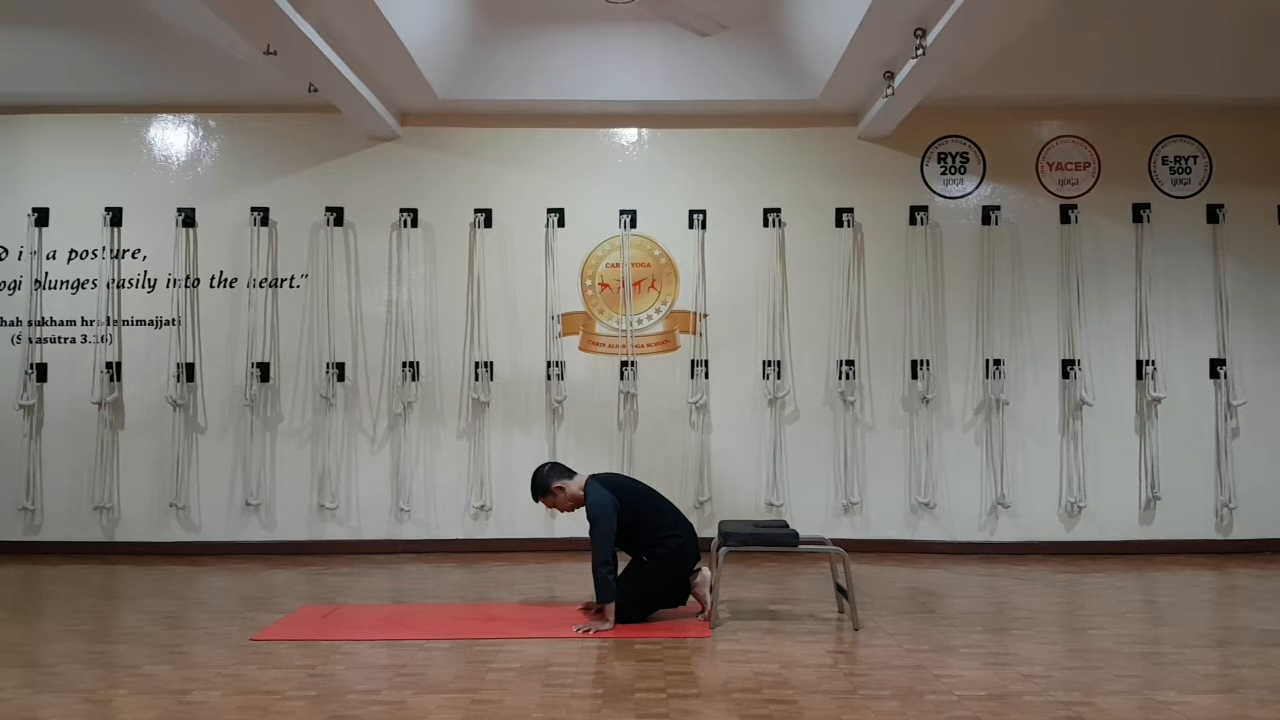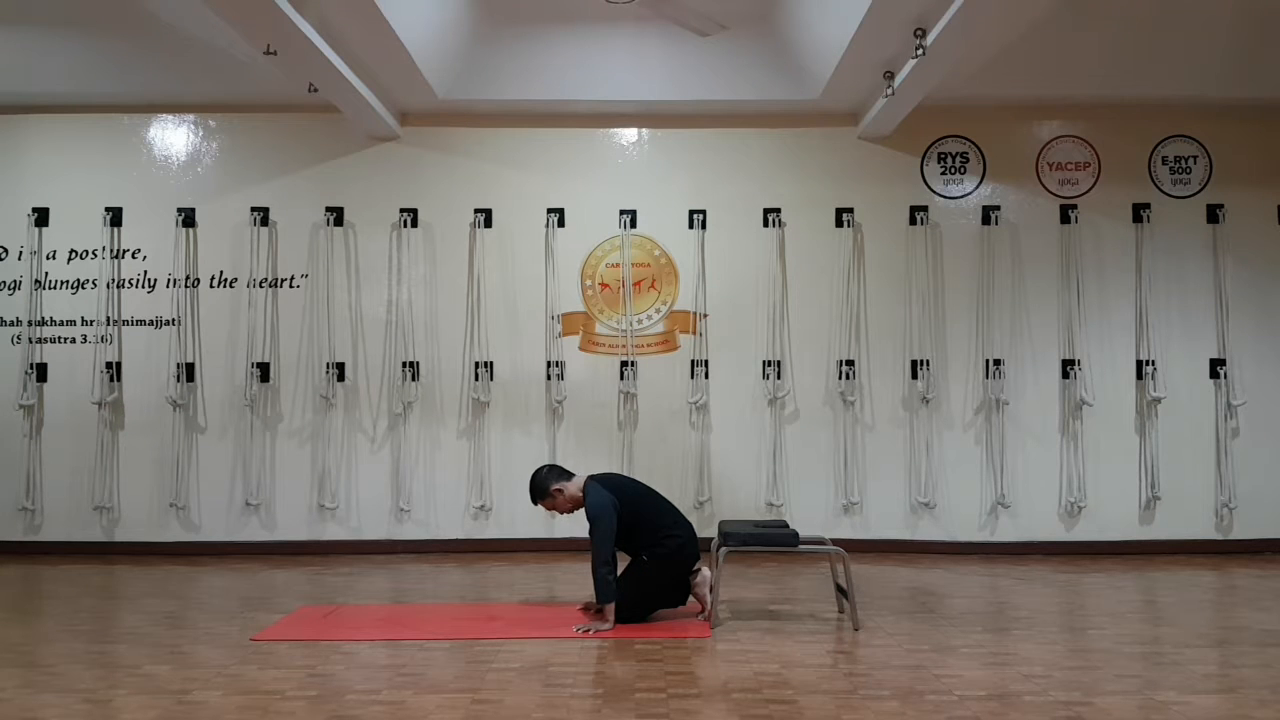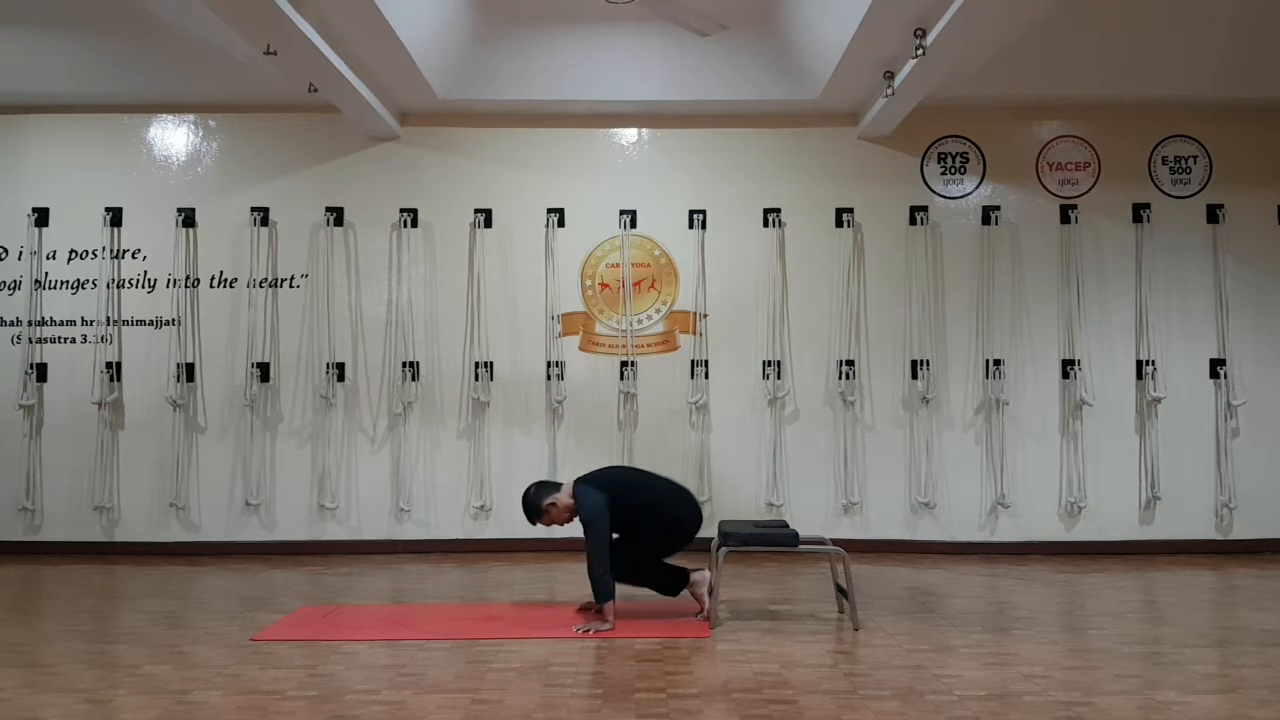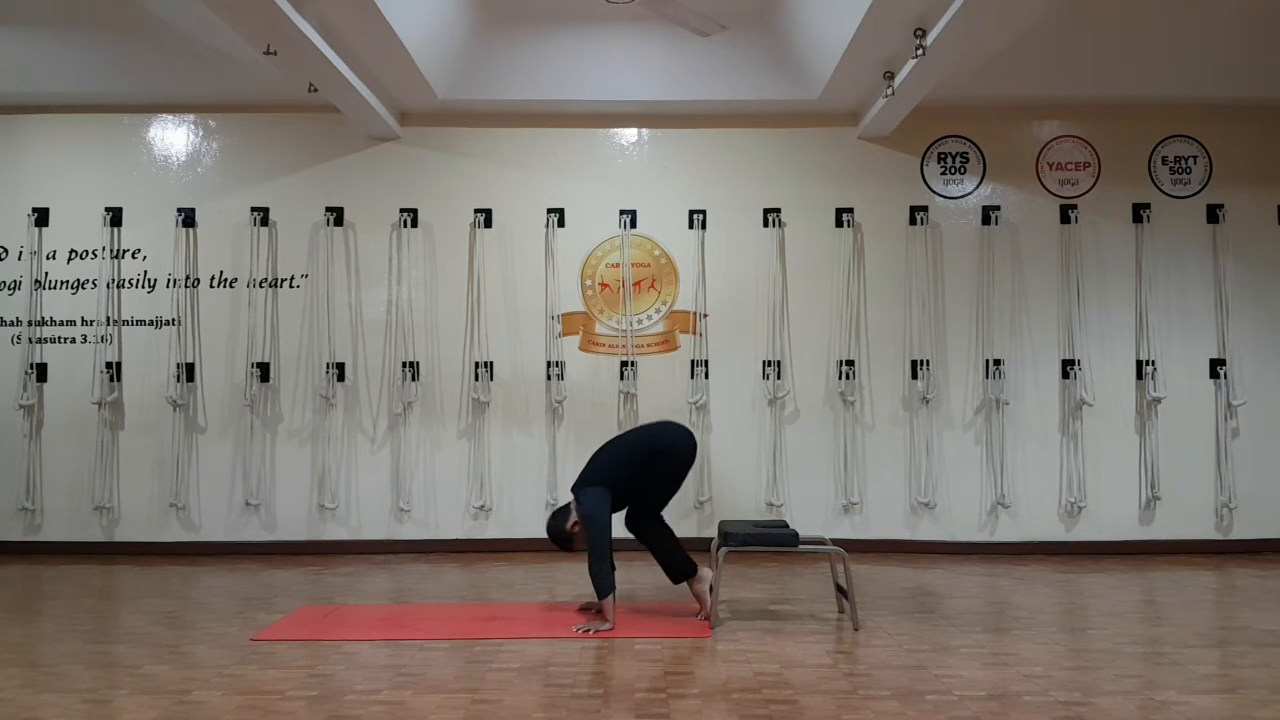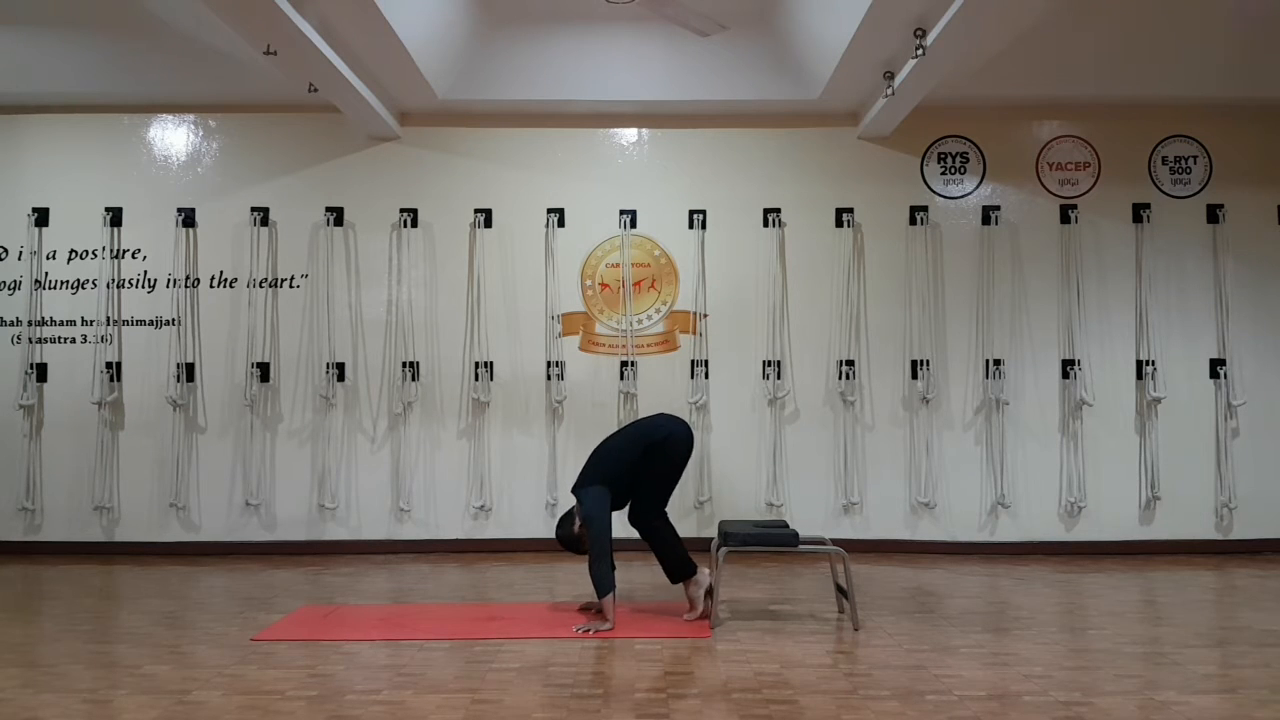
dt=0.5s
person 1, frame 1
left shoulder: (599, 501)
right shoulder: (599, 488)
left elbow: (602, 559)
right elbow: (606, 552)
left wrist: (608, 619)
right wrist: (605, 601)
left hip: (674, 548)
right hip: (675, 543)
left knee: (623, 610)
right knee: (623, 598)
left ankle: (691, 585)
right ankle: (692, 578)
person 1, frame 2
left shoulder: (598, 501)
right shoulder: (597, 489)
left elbow: (602, 560)
right elbow: (606, 553)
left wrist: (608, 619)
right wrist: (605, 601)
left hip: (673, 548)
right hip: (674, 543)
left knee: (623, 610)
right knee: (622, 597)
left ankle: (692, 584)
right ankle: (692, 578)
person 1, frame 3
left shoulder: (590, 504)
right shoulder: (585, 494)
left elbow: (598, 560)
right elbow: (601, 556)
left wrist: (607, 619)
right wrist: (604, 603)
left hip: (678, 513)
right hip: (675, 509)
left knee: (620, 562)
right knee: (619, 556)
left ankle: (692, 580)
right ankle: (692, 578)
person 1, frame 4
left shoulder: (591, 504)
right shoulder: (590, 497)
left elbow: (599, 559)
right elbow: (603, 553)
left wrist: (608, 619)
right wrist: (605, 602)
left hip: (673, 446)
right hip: (669, 445)
left knee: (641, 522)
right knee: (641, 521)
left ankle: (695, 577)
right ankle: (695, 576)
person 1, frame 5
left shoulder: (591, 504)
right shoulder: (593, 498)
left elbow: (599, 559)
right elbow: (603, 552)
left wrist: (608, 619)
right wrist: (606, 603)
left hip: (669, 436)
right hip: (662, 437)
left knee: (646, 518)
right knee: (645, 516)
left ankle: (692, 580)
right ankle: (693, 575)
